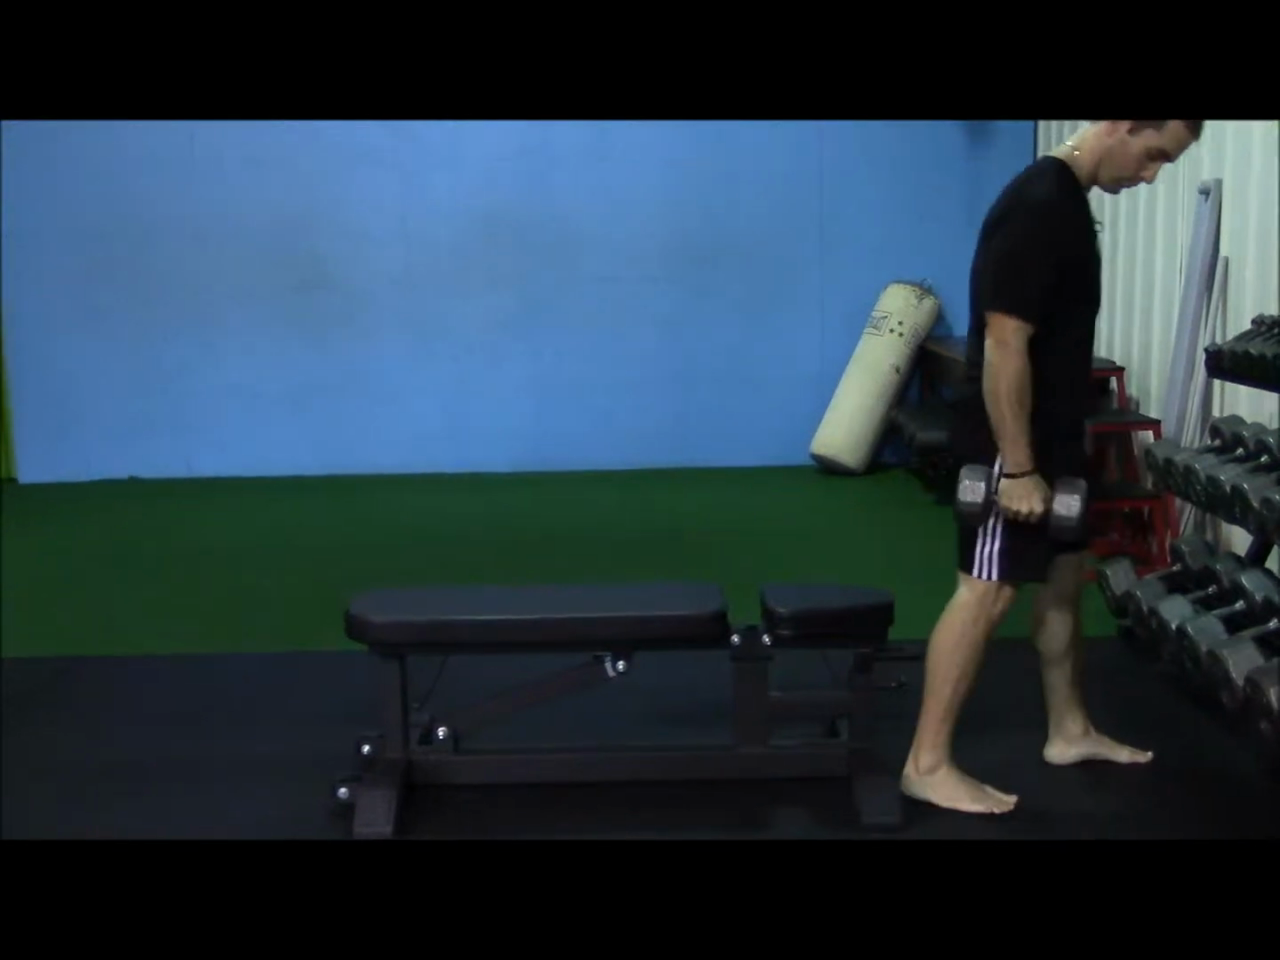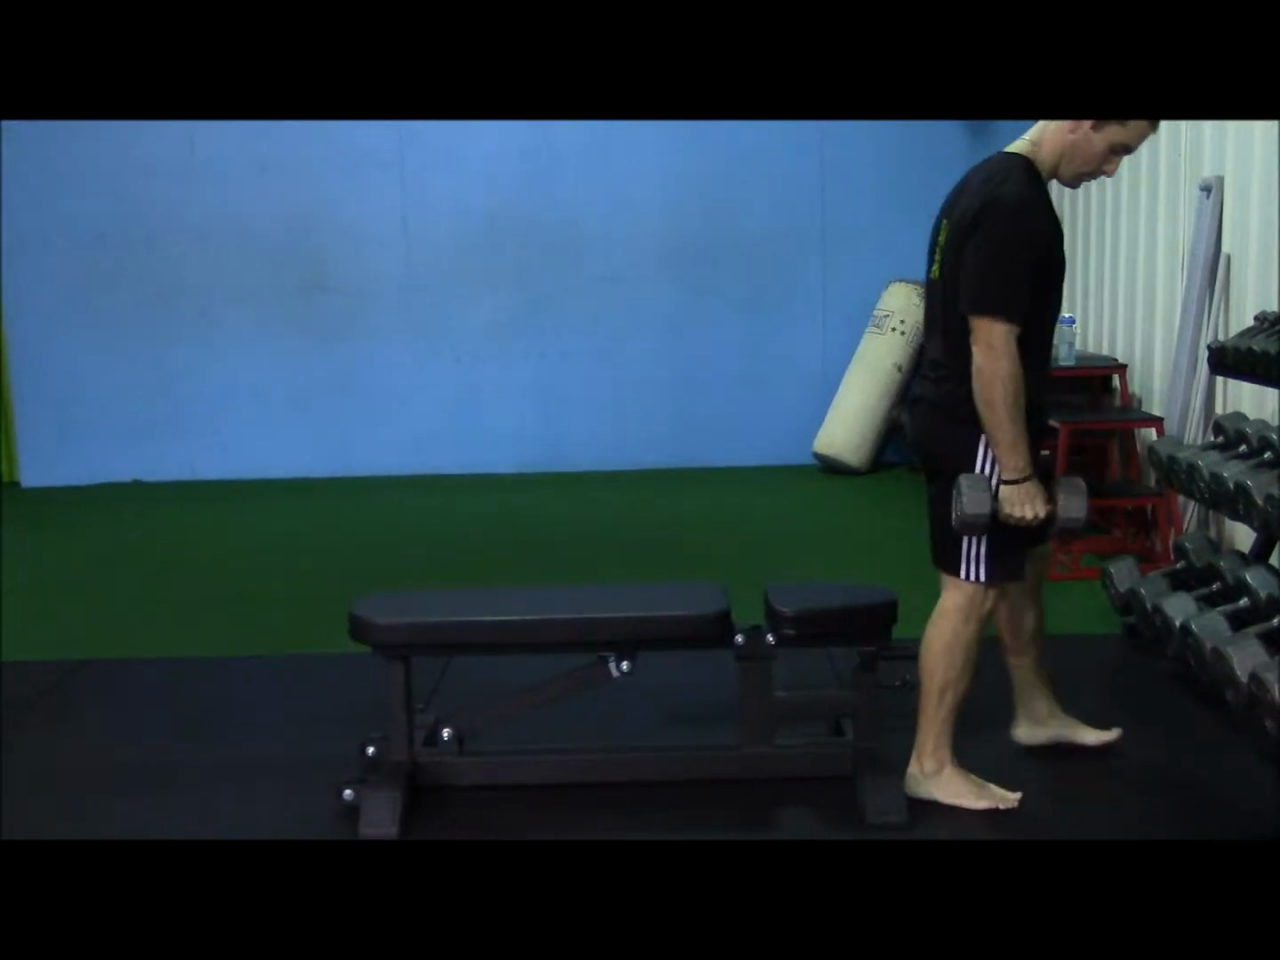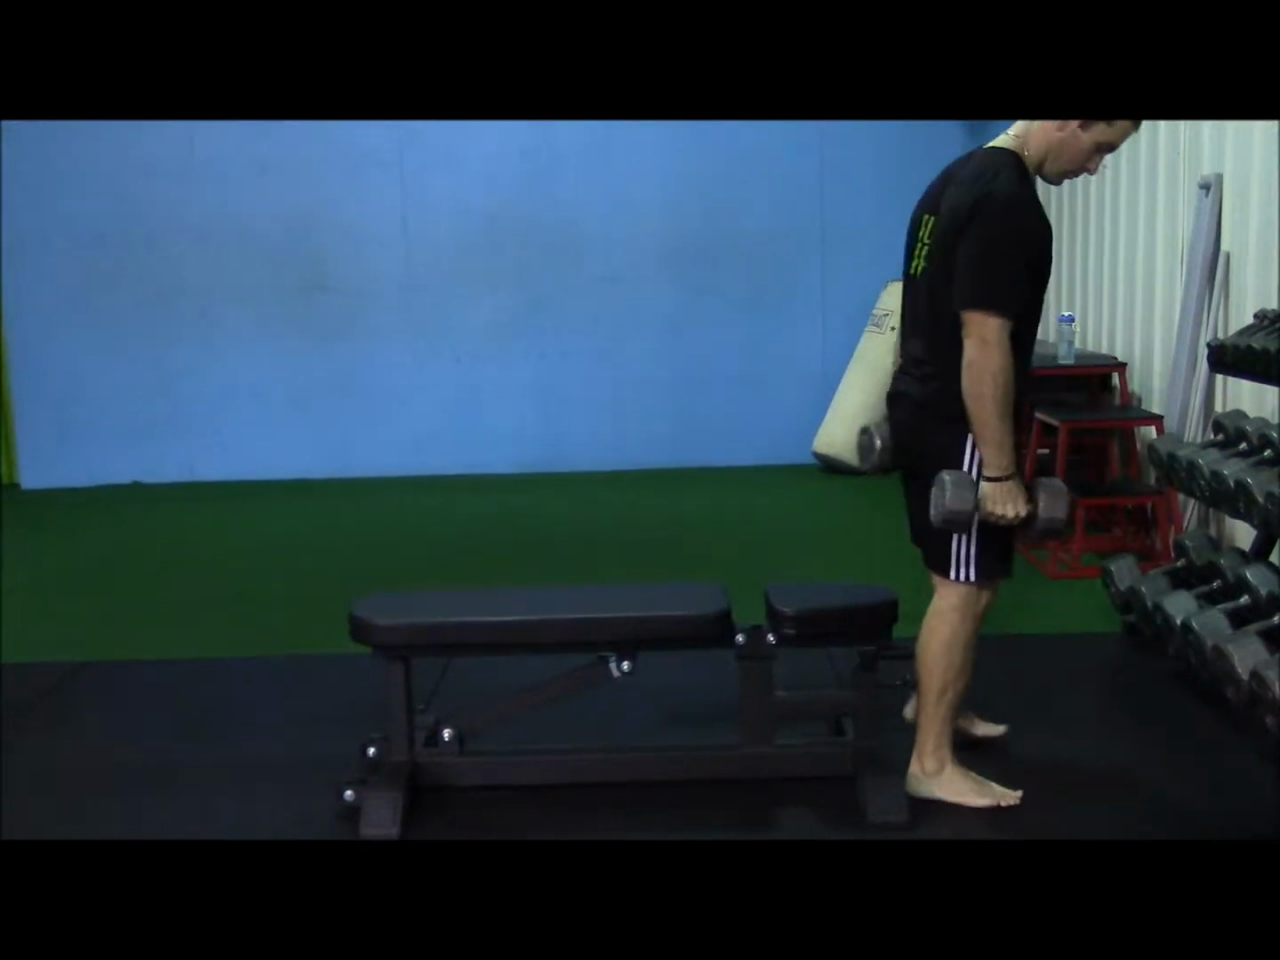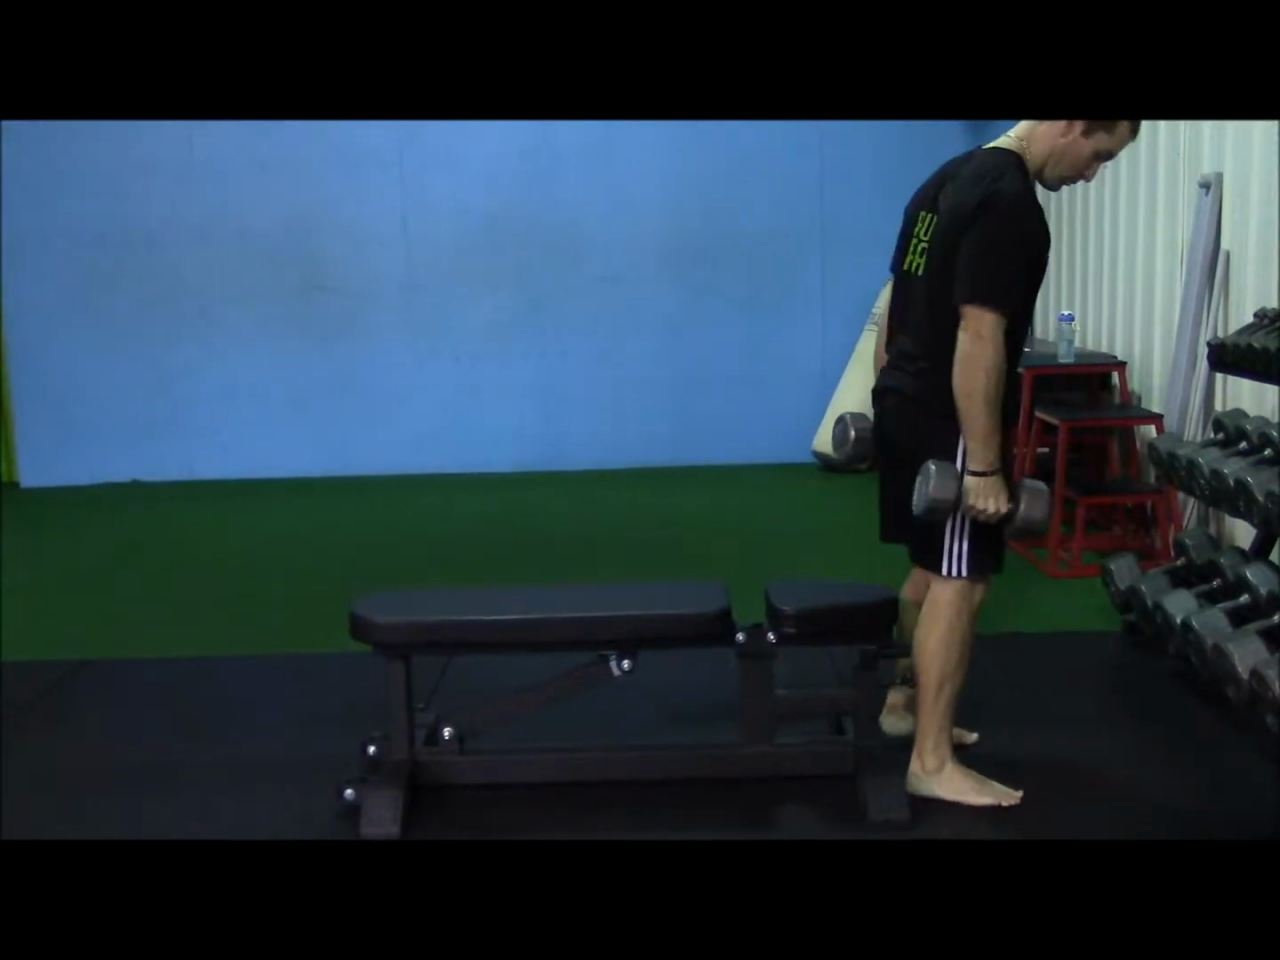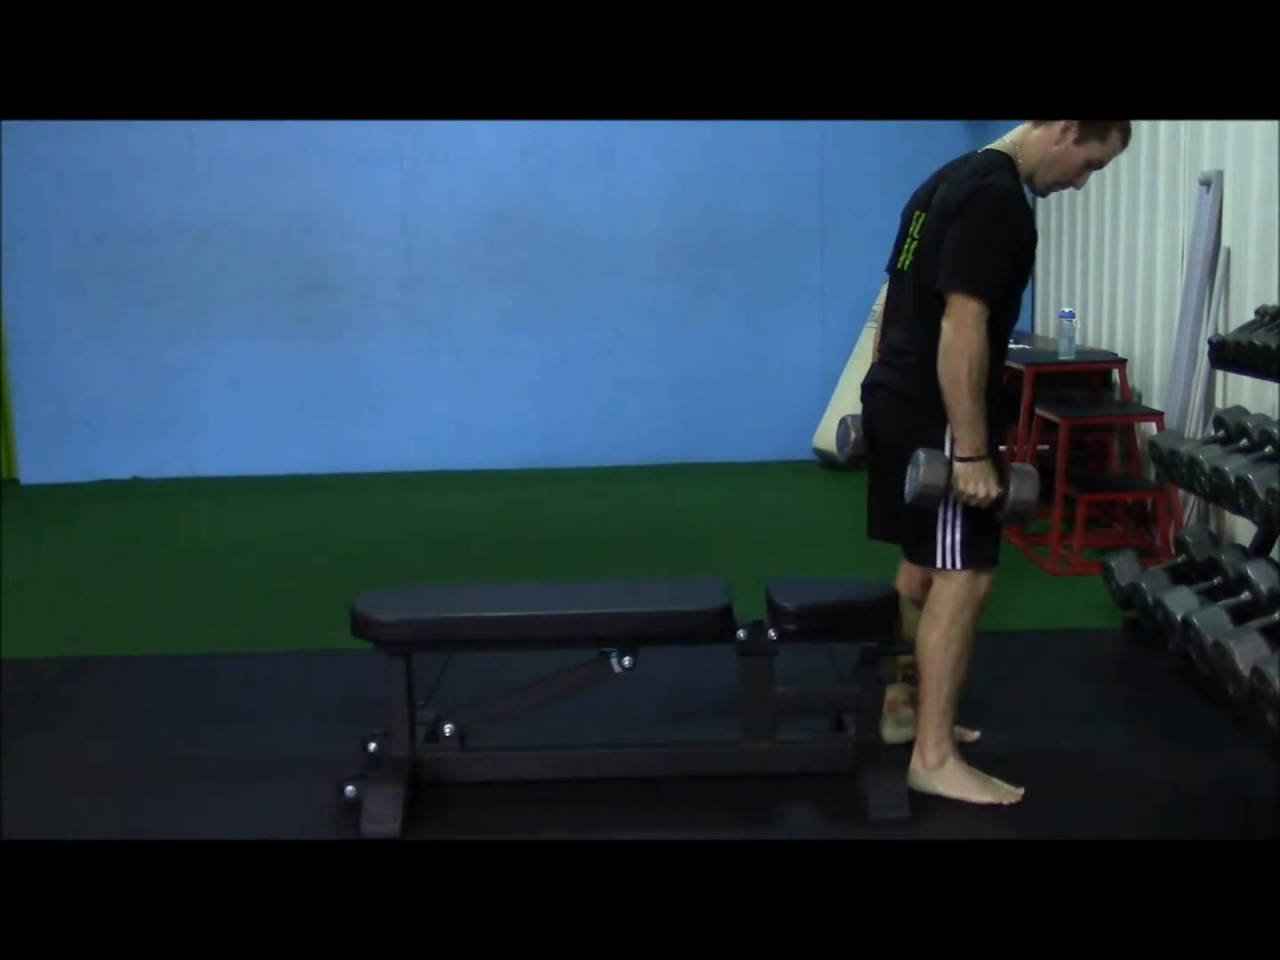
dt=0.2s
person 1, frame 1
left shoulder: (1067, 198)
right shoulder: (1040, 206)
right elbow: (1003, 347)
right wrist: (1018, 469)
left hip: (1051, 429)
right hip: (1016, 435)
left knee: (1066, 576)
right knee: (989, 590)
left ankle: (1069, 730)
right ankle: (927, 762)
person 1, frame 2
left shoulder: (997, 183)
right shoulder: (1014, 206)
right elbow: (992, 350)
right wrist: (1017, 473)
left hip: (976, 421)
right hip: (975, 431)
left knee: (1024, 566)
right knee: (974, 589)
left ankle: (1037, 711)
right ankle: (930, 764)
person 1, frame 3
left shoulder: (966, 176)
right shoulder: (1007, 202)
left elbow: (933, 314)
right elbow: (984, 344)
right wrist: (1001, 471)
left hip: (925, 407)
right hip: (958, 426)
left knee: (978, 570)
right knee: (965, 588)
left ankle: (932, 701)
right ankle: (931, 763)
person 1, frame 4
left shoulder: (957, 176)
right shoulder: (1009, 203)
left elbow: (906, 302)
right elbow: (978, 339)
left wrist: (890, 389)
right wrist: (984, 466)
left hip: (906, 403)
right hip: (945, 420)
left knee: (933, 572)
right knee: (958, 584)
left ankle: (903, 702)
right ankle: (931, 762)
person 1, frame 5
left shoulder: (956, 178)
right shoulder: (998, 198)
left elbow: (903, 303)
right elbow: (962, 328)
right wrist: (972, 452)
left hip: (895, 398)
right hip: (931, 412)
left knee: (922, 568)
right knee: (963, 577)
left ankle: (900, 706)
right ankle: (933, 758)
